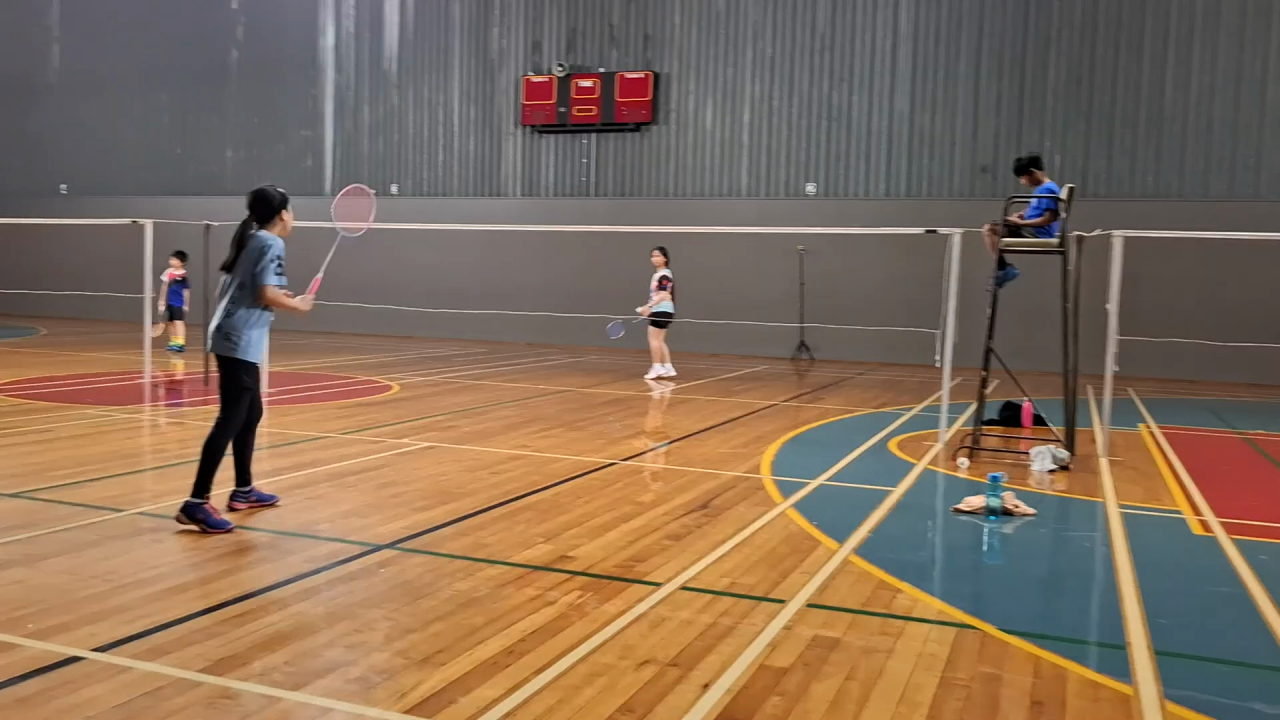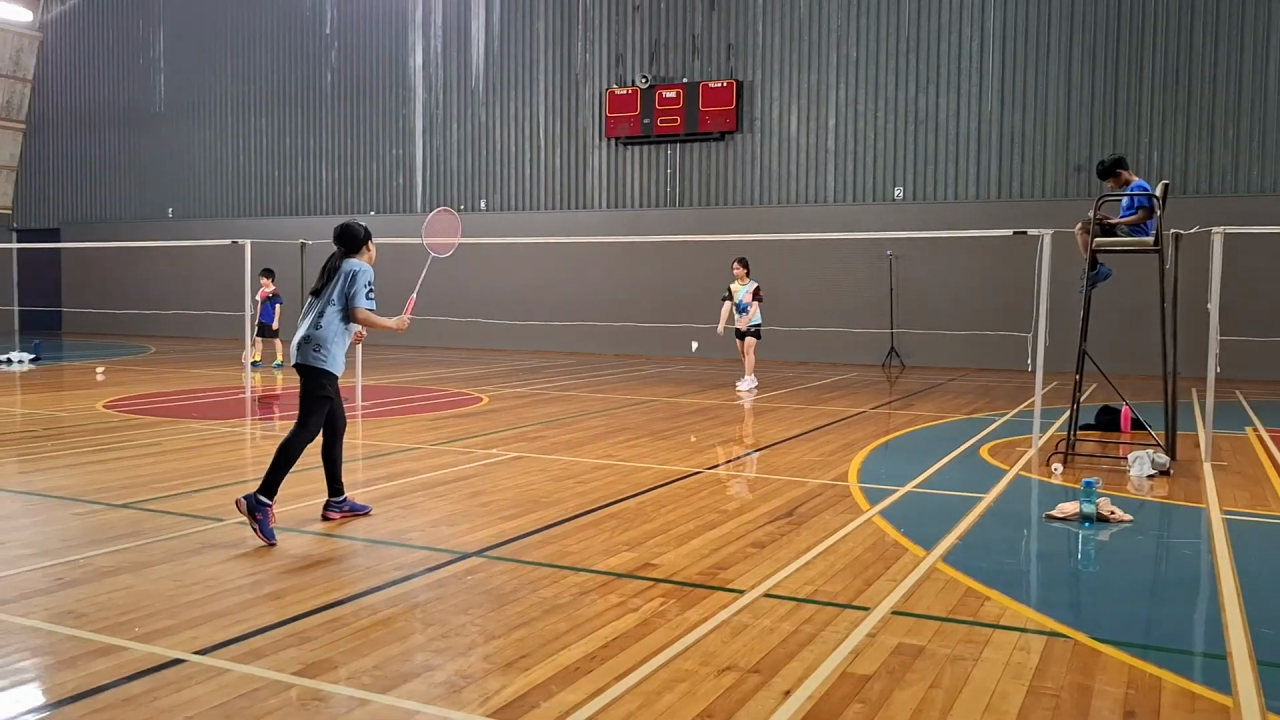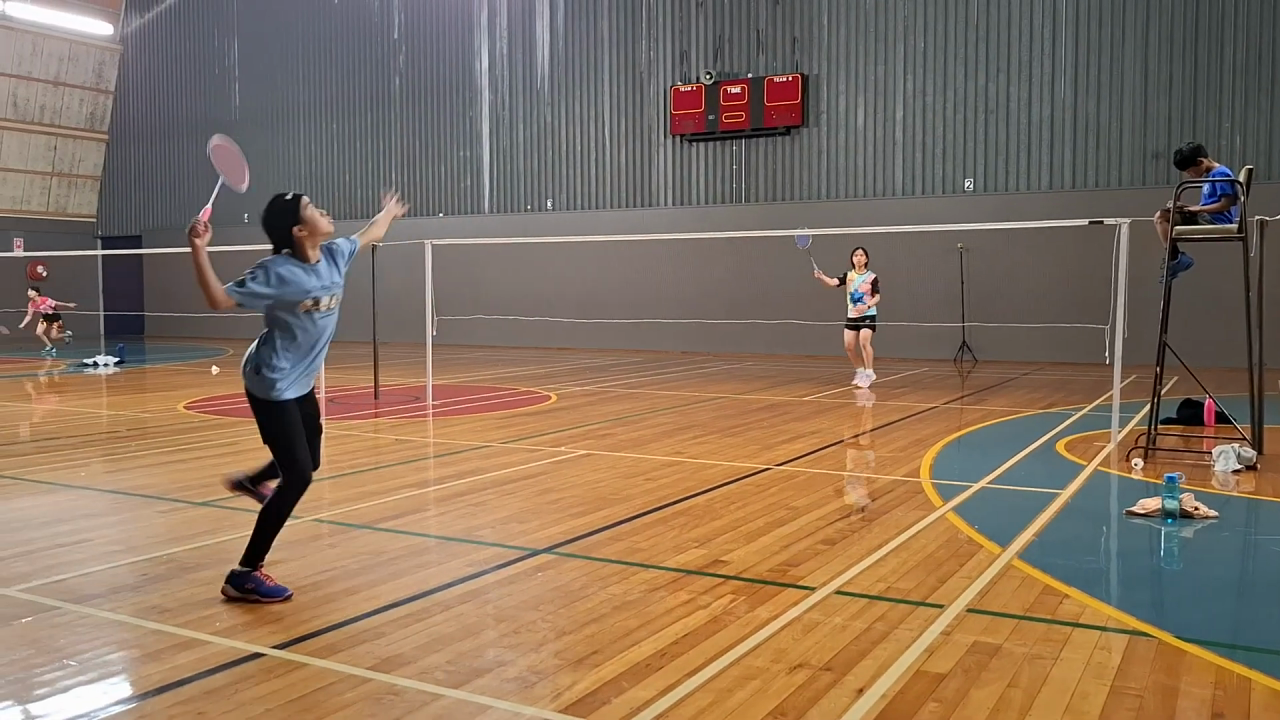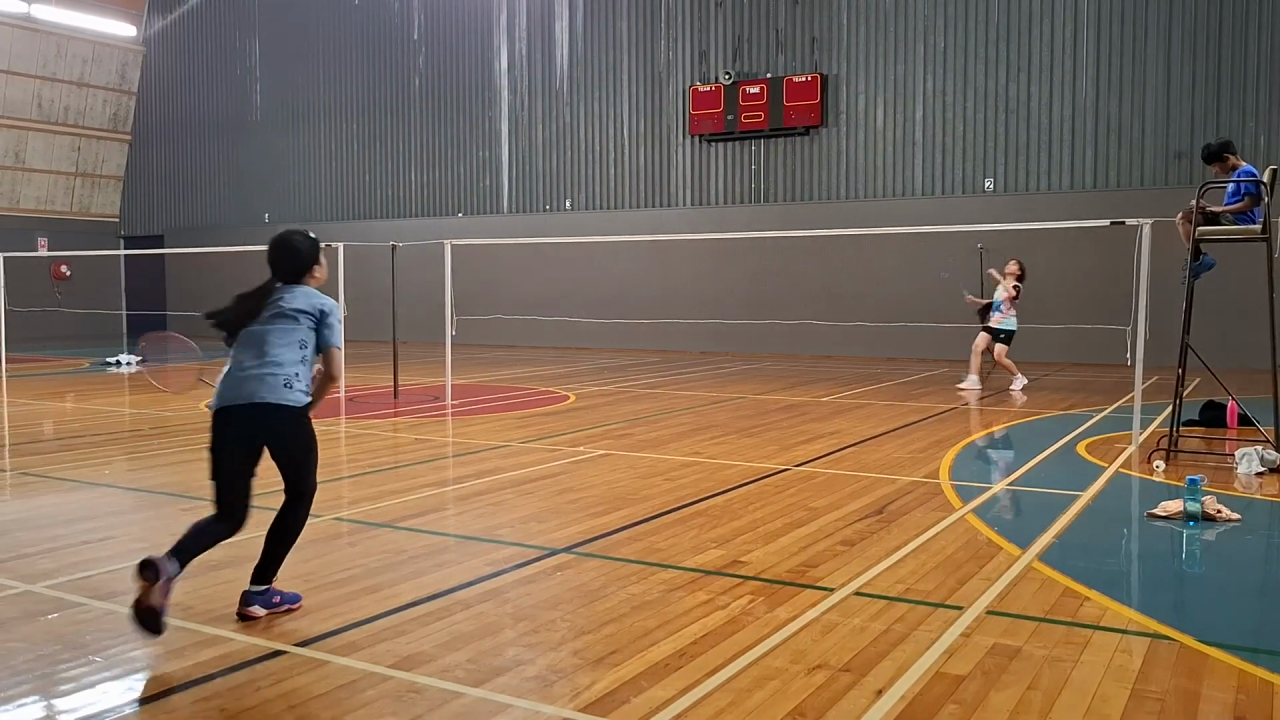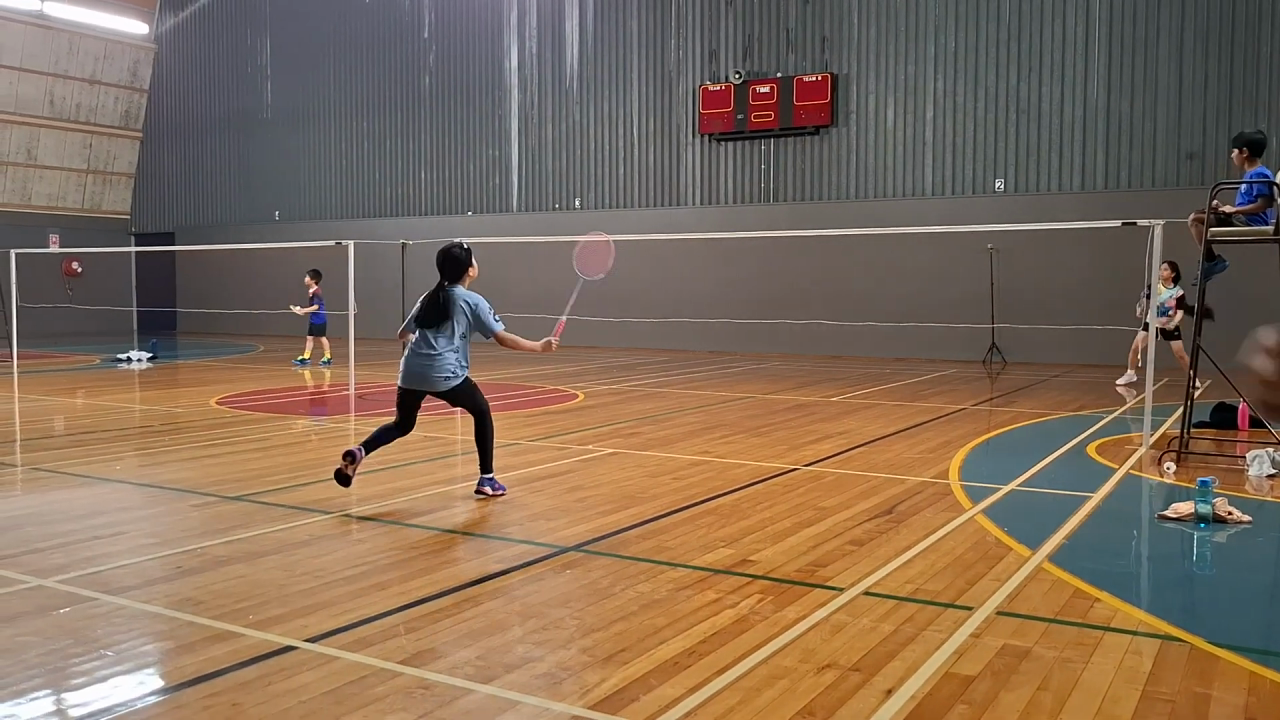
dt=1s
person 1, frame 1
left shoulder: (250, 240)
right shoulder: (271, 243)
right elbow: (268, 296)
left wrist: (284, 298)
right wrist: (297, 304)
left hip: (236, 340)
right hip: (240, 342)
left knee: (251, 412)
right knee: (233, 419)
left ankle: (243, 490)
right ankle: (196, 503)
person 1, frame 2
left shoulder: (336, 269)
right shoulder: (361, 269)
right elbow: (360, 314)
left wrist: (347, 335)
right wrist: (393, 323)
left hip: (312, 352)
right hip: (321, 355)
left knee: (336, 425)
right knee: (307, 428)
left ankle: (336, 501)
right ankle: (260, 500)
person 1, frame 3
left shoulder: (335, 254)
right shoulder: (274, 271)
left elbow: (369, 233)
right elbow: (219, 300)
left wrist: (390, 210)
right wrist: (199, 250)
left hip: (301, 382)
right hip: (273, 385)
left knee: (306, 462)
right knee: (298, 474)
left ankle: (252, 482)
right ankle: (246, 573)
person 1, frame 4
left shoulder: (256, 305)
right shoulder: (324, 306)
right elbow: (332, 374)
right wrist: (306, 405)
left hip: (231, 404)
right hip: (282, 404)
left knee: (229, 515)
right knee: (301, 493)
left ankle: (166, 567)
right ankle: (259, 591)
person 1, frame 5
left shoulder: (429, 299)
right shoulder: (473, 301)
left elbow: (403, 334)
right elbow: (502, 338)
right wrist: (540, 346)
left hip: (410, 373)
right hip: (446, 374)
left knee: (402, 425)
right knee: (482, 412)
left ankle: (359, 452)
right ankle: (487, 478)
